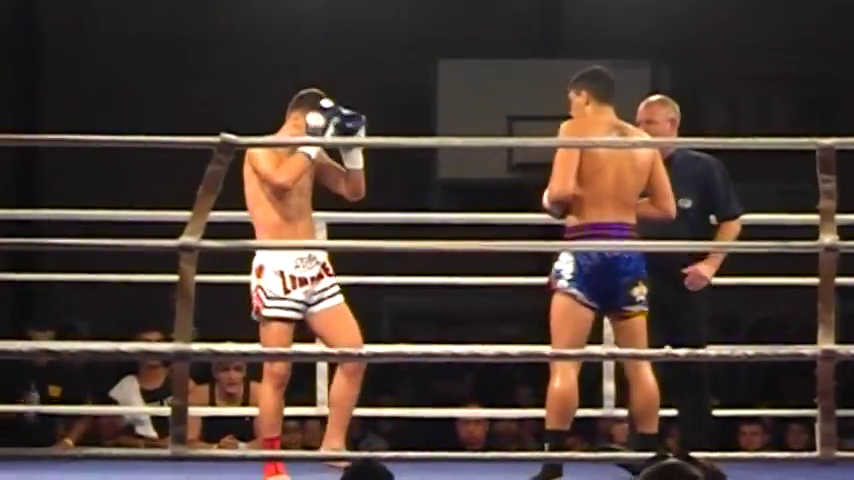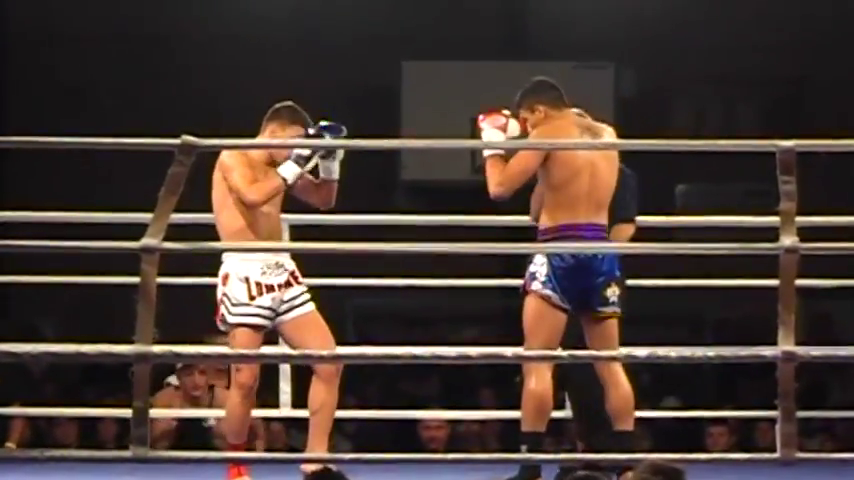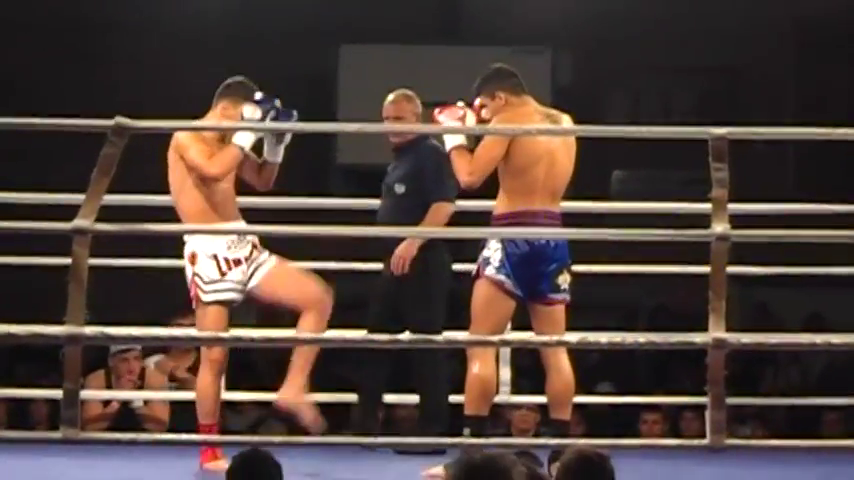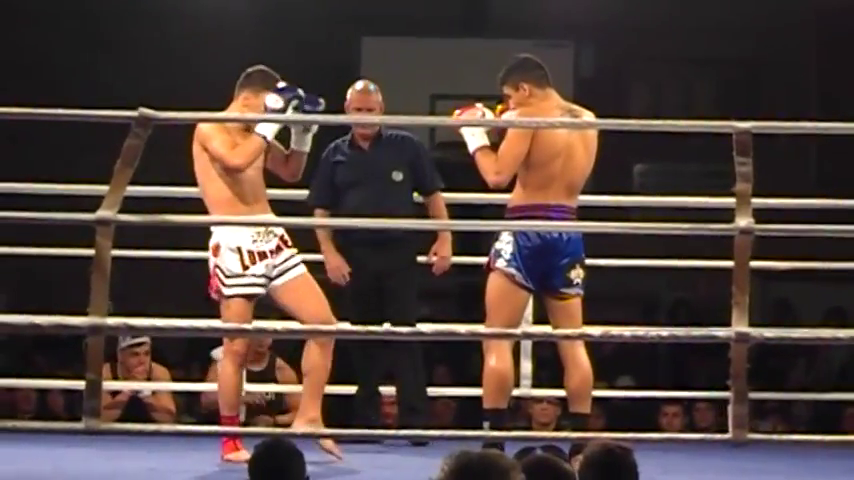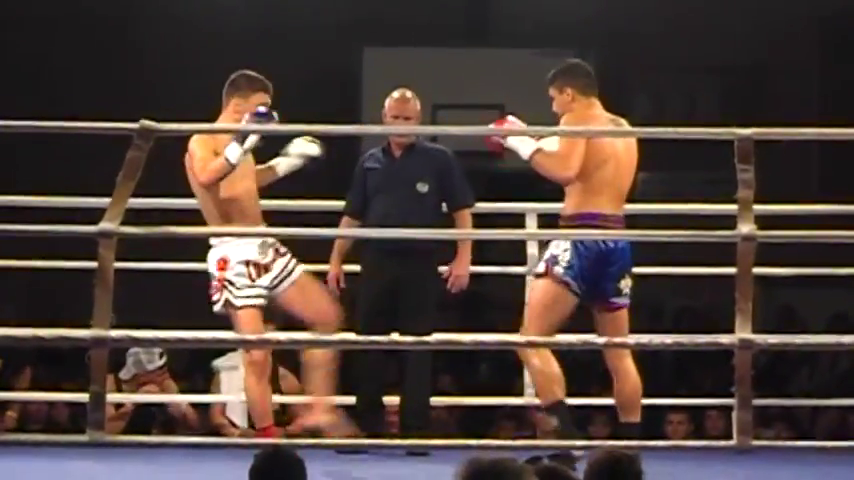
dt=1s
person 1, frame 1
left shoulder: (576, 128)
right shoulder: (642, 141)
left elbow: (563, 188)
right elbow: (666, 209)
left wrist: (552, 199)
left hip: (586, 253)
right hip: (629, 252)
left knee: (564, 363)
right knee: (637, 363)
person 1, frame 2
left shoulder: (547, 135)
right shoulder: (606, 135)
left elbow: (499, 188)
left wrist: (490, 139)
right wrist: (514, 137)
left hip: (560, 253)
right hip: (600, 252)
left knee: (537, 363)
right knee: (610, 363)
person 1, frame 3
left shoulder: (509, 120)
right shoulder: (564, 124)
left elbow: (470, 176)
left wrist: (453, 131)
right wrist: (481, 126)
left hip: (513, 239)
right hip: (552, 239)
left knee: (481, 346)
right knee: (554, 349)
person 1, frame 4
left shoulder: (529, 116)
right shoulder: (587, 121)
left elbow: (498, 175)
left wrist: (475, 132)
left hip: (527, 231)
right hip: (567, 233)
left knee: (497, 341)
right knee: (572, 343)
left ankle: (493, 443)
person 1, frame 5
left shoulder: (578, 119)
right shoulder: (624, 131)
left elbow: (565, 173)
left wrist: (522, 142)
right wrist: (553, 148)
left hip: (578, 240)
right hip: (615, 240)
left knee: (532, 342)
right knee: (618, 352)
left ankle: (565, 435)
person 2, frame 1
left shoulder: (311, 154)
right shoulder: (260, 150)
left elbow: (354, 190)
right elbow: (282, 179)
left wrist: (351, 145)
right wrist: (315, 139)
left hip: (315, 265)
right hip: (277, 268)
left knee: (353, 354)
right knee: (277, 371)
left ankle: (334, 442)
person 2, frame 2
left shoulder: (282, 165)
right shoulder: (233, 157)
left elbow: (324, 199)
right elbow: (253, 197)
left wrist: (328, 158)
right wrist: (295, 162)
left hip: (283, 273)
right hip: (244, 276)
left knee: (329, 364)
right knee: (245, 379)
person 2, frame 3
left shoulder: (222, 140)
right shoulder: (187, 138)
left elbow: (262, 181)
right elbow: (209, 170)
left wrist: (274, 140)
right wrist: (247, 130)
left hip: (242, 242)
right hip: (207, 251)
left knee: (319, 298)
right knee: (213, 356)
left ankle: (294, 389)
right ankle: (210, 449)
person 2, frame 4
left shoulder: (257, 133)
right shoulder: (210, 129)
left elbow: (291, 171)
right elbow: (237, 161)
left wrist: (302, 130)
right wrist: (272, 120)
left hip: (274, 240)
right hip: (236, 245)
left knee: (323, 325)
right knee: (237, 348)
left ankle: (308, 419)
right ankle: (230, 441)
person 2, frame 5
left shoulder: (242, 138)
right shoulder: (203, 142)
right elbow: (207, 180)
left wrist: (294, 155)
right wrist: (242, 142)
left hip: (266, 249)
right hip: (236, 258)
left knee: (327, 316)
right knee: (258, 356)
left ankle: (320, 408)
person 3, frame 1
left shoulder: (704, 168)
left elbow: (730, 222)
left wrist: (711, 263)
left hip: (686, 284)
right hip: (644, 282)
left knee: (691, 366)
left ankle: (698, 449)
person 3, frame 2
left shoulder: (612, 174)
left elbow: (625, 225)
right elbow: (539, 218)
left knee: (592, 366)
right knee: (575, 368)
left ankle: (610, 444)
right ankle: (594, 445)
person 3, frame 3
left shoulder: (431, 154)
right shoulder: (398, 159)
left elbow: (443, 205)
left wrist: (412, 243)
left hip: (423, 264)
right hip: (396, 265)
left knee: (425, 347)
left ankle: (435, 430)
right ankle: (366, 425)
person 3, frame 4
left shoulder: (406, 146)
right shoulder: (335, 154)
left elbow: (432, 194)
right elbow: (321, 210)
left wrist: (444, 238)
right wrist: (329, 253)
left hip: (399, 252)
right hip: (355, 255)
right knee: (363, 337)
left ankle: (414, 420)
right ankle: (366, 420)
person 3, frame 5
left shoulder: (439, 158)
right shoulder: (370, 161)
left elbow: (461, 210)
right elbow: (352, 216)
left wrist: (463, 256)
right wrist: (336, 259)
left hip: (420, 264)
right hip: (377, 263)
left knee: (417, 347)
right knee: (368, 344)
left ankle: (416, 431)
right ankle: (368, 428)
